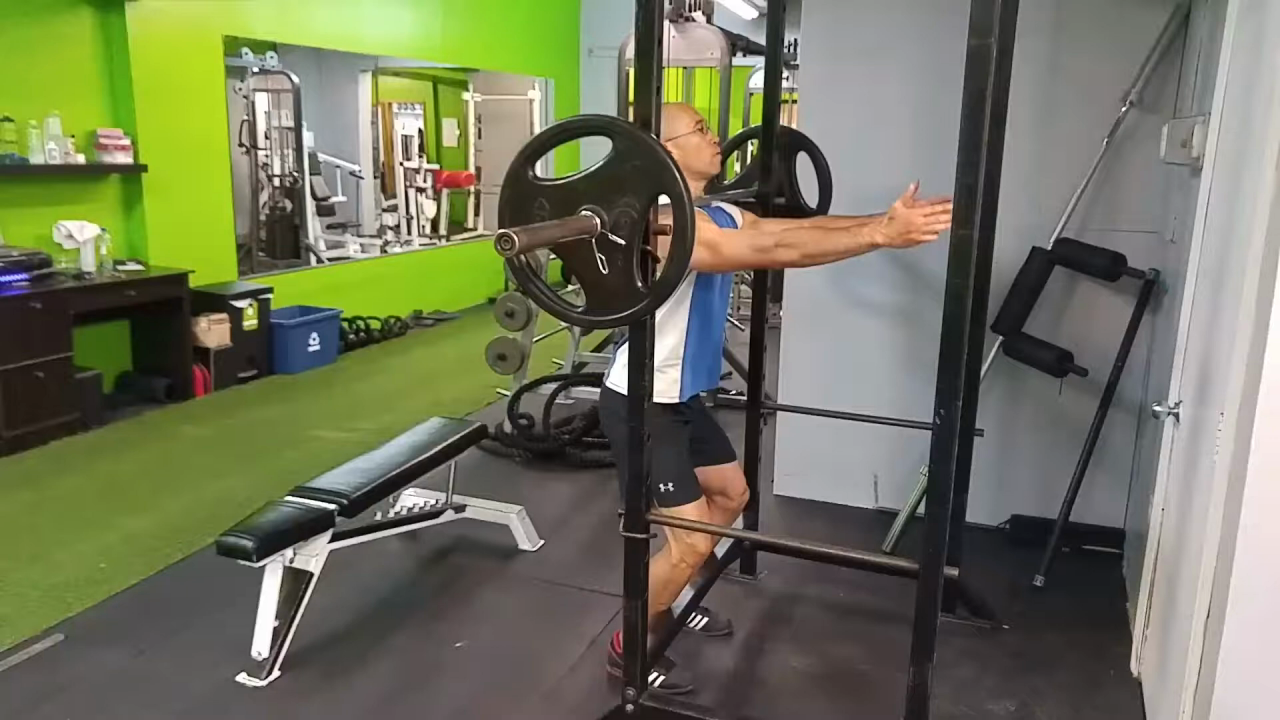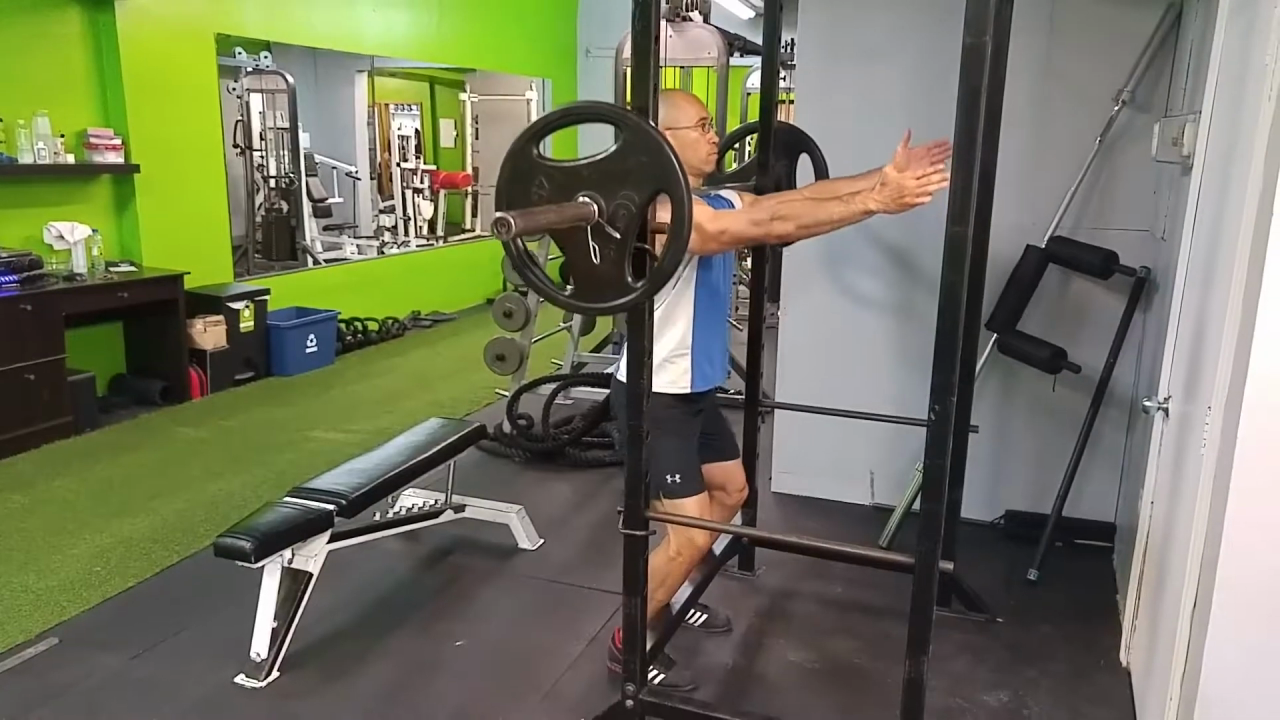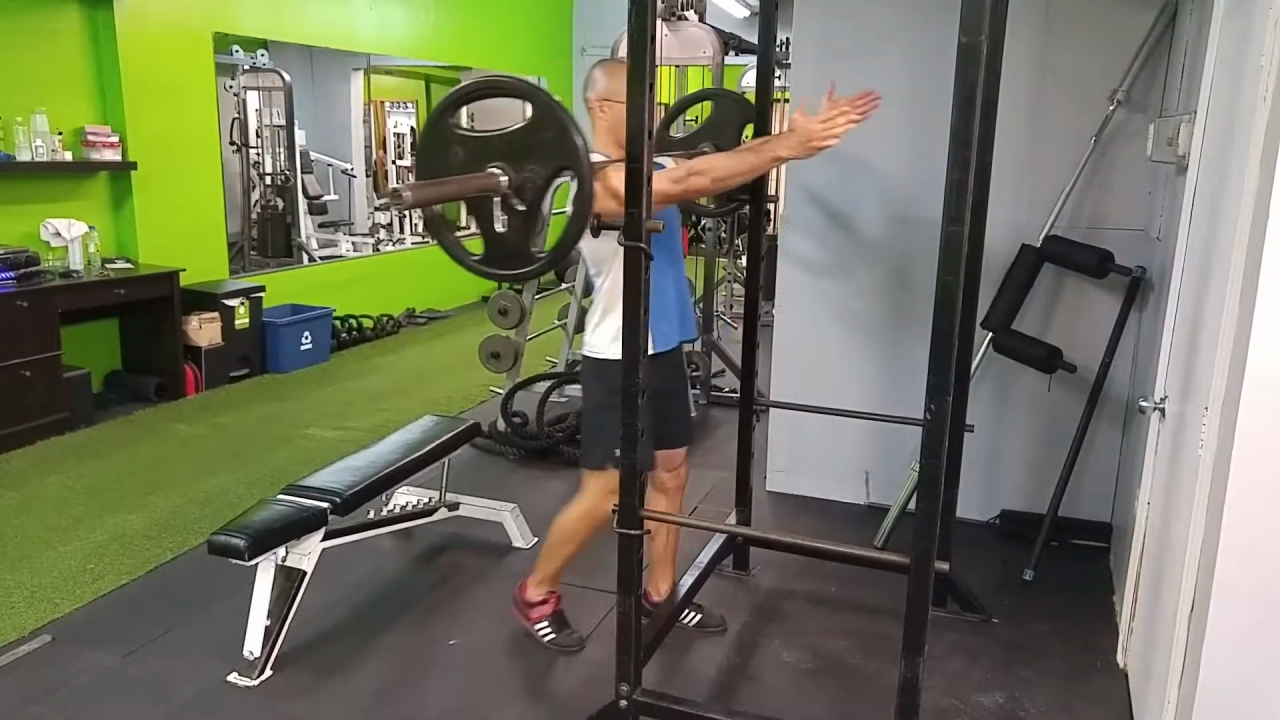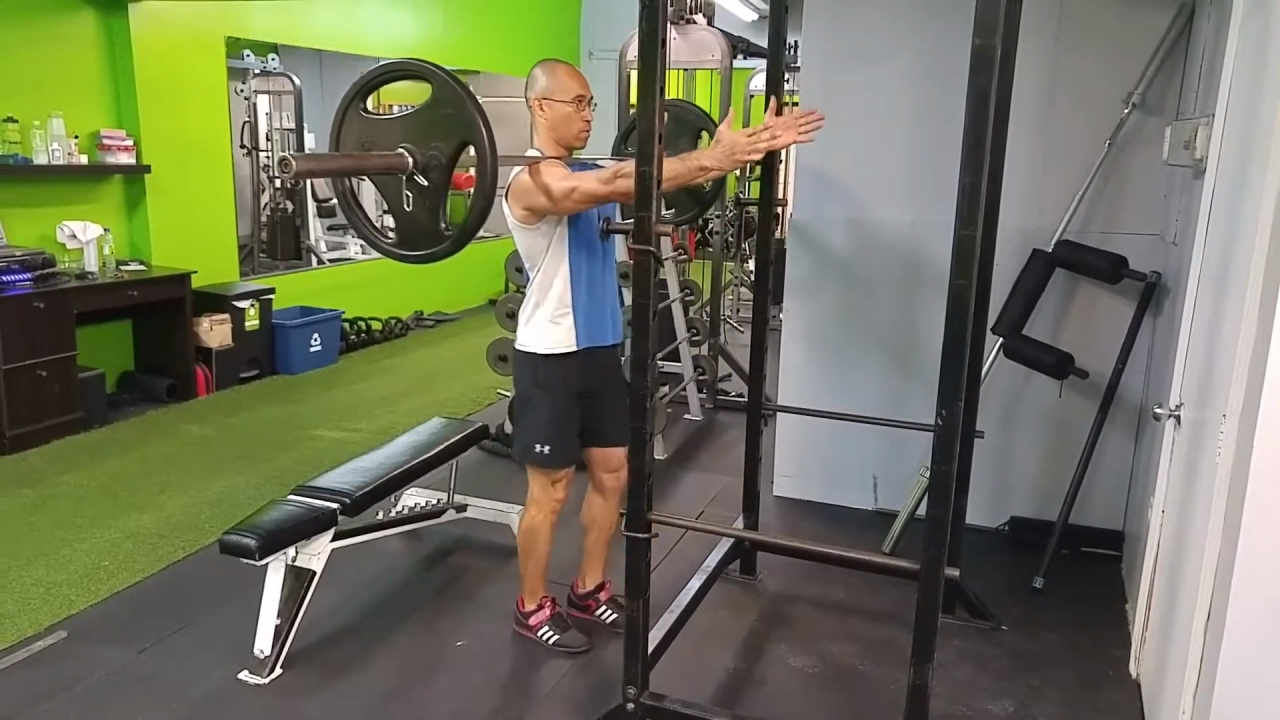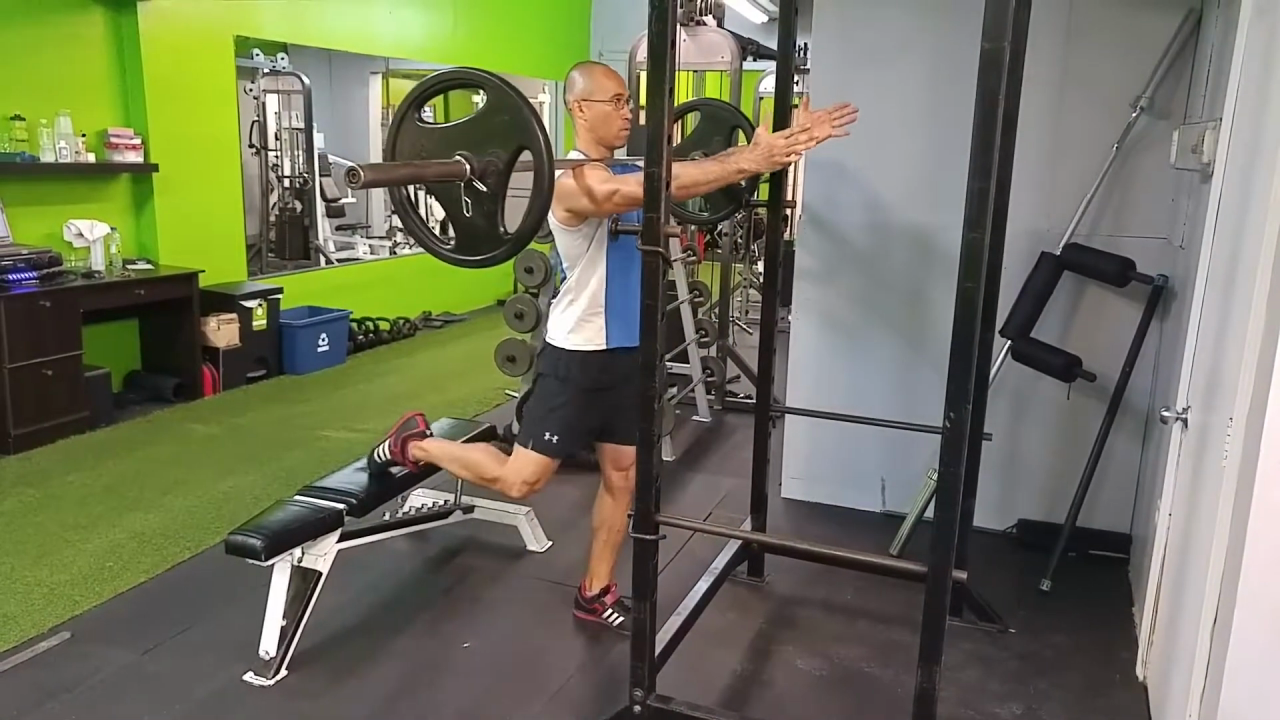
dt=1s
person 1, frame 1
left shoulder: (723, 216)
left elbow: (792, 230)
right elbow: (774, 251)
left wrist: (887, 219)
right wrist: (880, 235)
left hip: (682, 397)
right hip: (640, 402)
left knee: (730, 496)
right knee: (692, 540)
left ankle: (666, 602)
right ankle: (628, 647)
person 1, frame 2
left shoulder: (719, 202)
right shoulder: (667, 212)
left elbow: (797, 199)
right elbow: (772, 226)
left wrist: (884, 176)
right wrist: (875, 202)
left hip: (696, 387)
right hip: (655, 395)
left knee: (731, 492)
right knee: (691, 532)
left ankle: (669, 597)
right ankle: (629, 642)
person 1, frame 3
left shoulder: (652, 168)
right shoulder: (599, 181)
left elbow: (709, 170)
right elbow: (692, 184)
left wrist: (803, 134)
right wrist: (787, 148)
left hip: (665, 353)
right hip: (616, 361)
left knee: (670, 477)
right knee: (604, 495)
left ankle: (659, 595)
right ankle: (535, 595)
person 1, frame 4
left shoulder: (588, 175)
right shoulder: (532, 182)
left elbow: (641, 180)
right elbow: (614, 185)
left wrist: (753, 146)
right wrist: (709, 157)
left hip: (599, 349)
right hip: (549, 357)
left knee: (611, 475)
right knee: (550, 491)
left ankle: (589, 590)
right ankle: (532, 607)
person 1, frame 5
left shoulder: (626, 171)
right shoulder: (576, 182)
right elbow: (653, 188)
left wrist: (787, 142)
right wrist: (748, 162)
left hip: (625, 349)
right hip: (577, 354)
left knee: (622, 476)
right knee: (519, 479)
left ankle: (596, 593)
right ankle: (414, 444)
